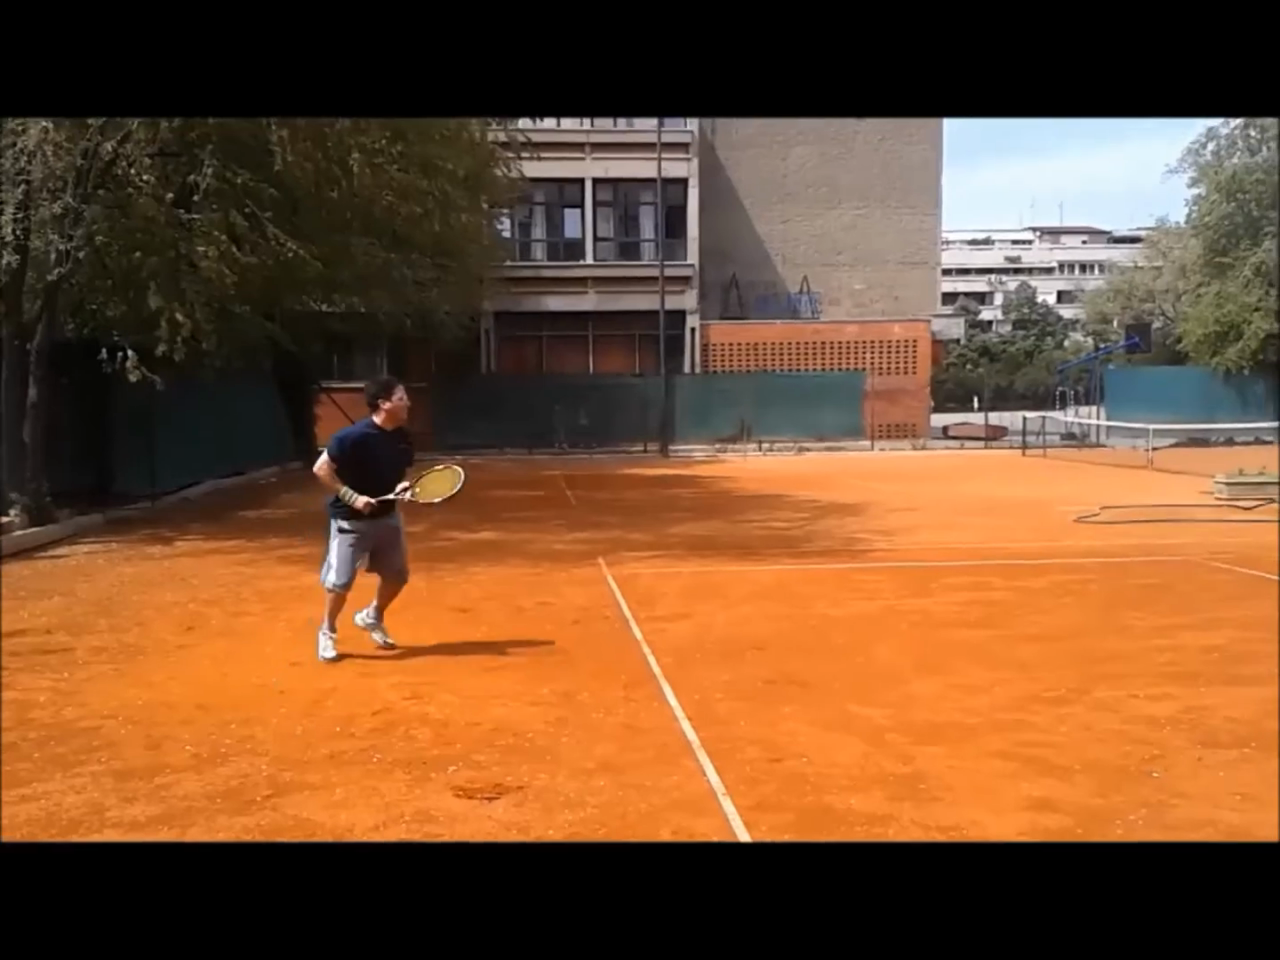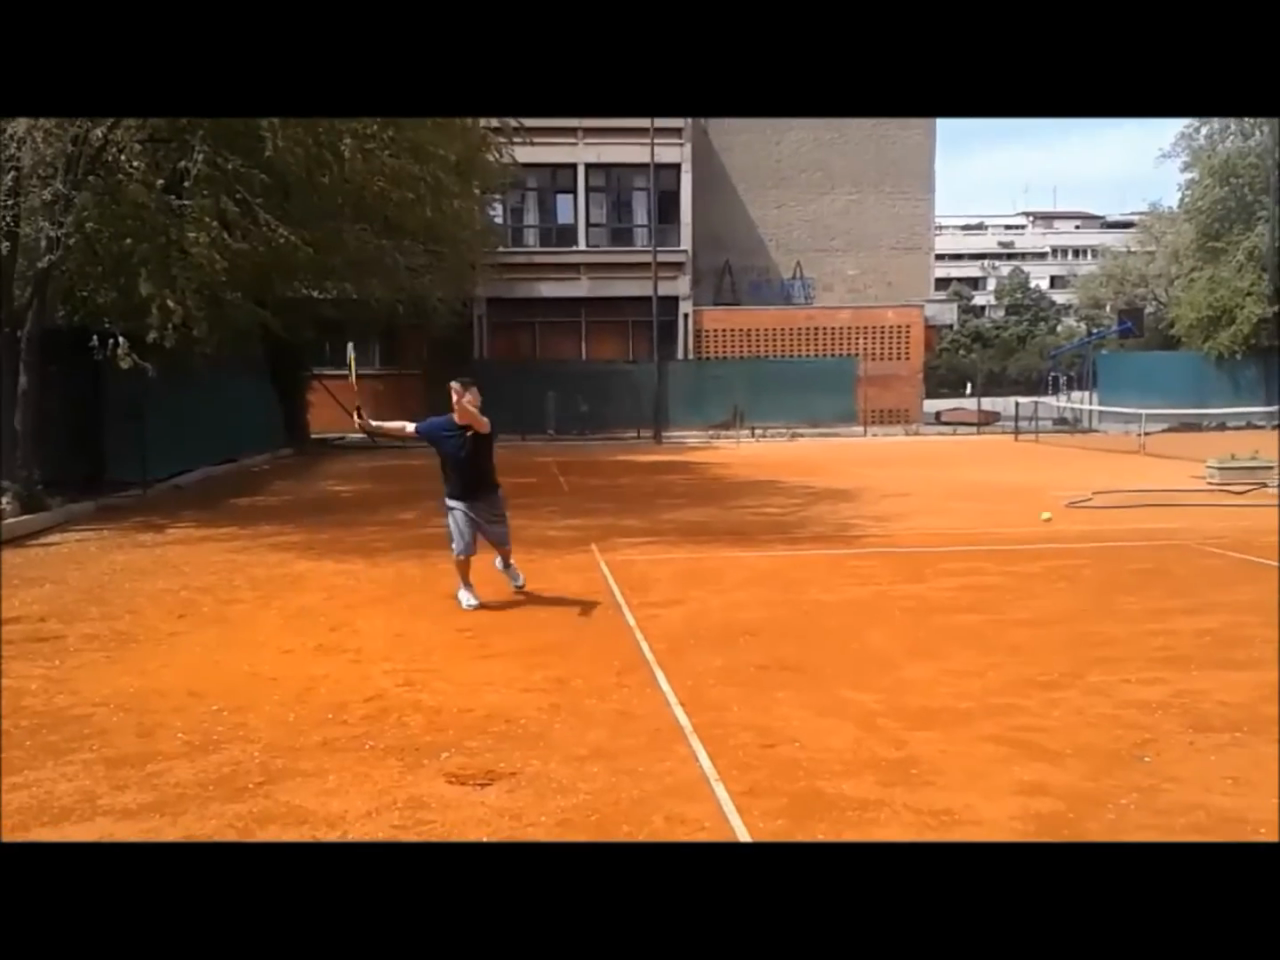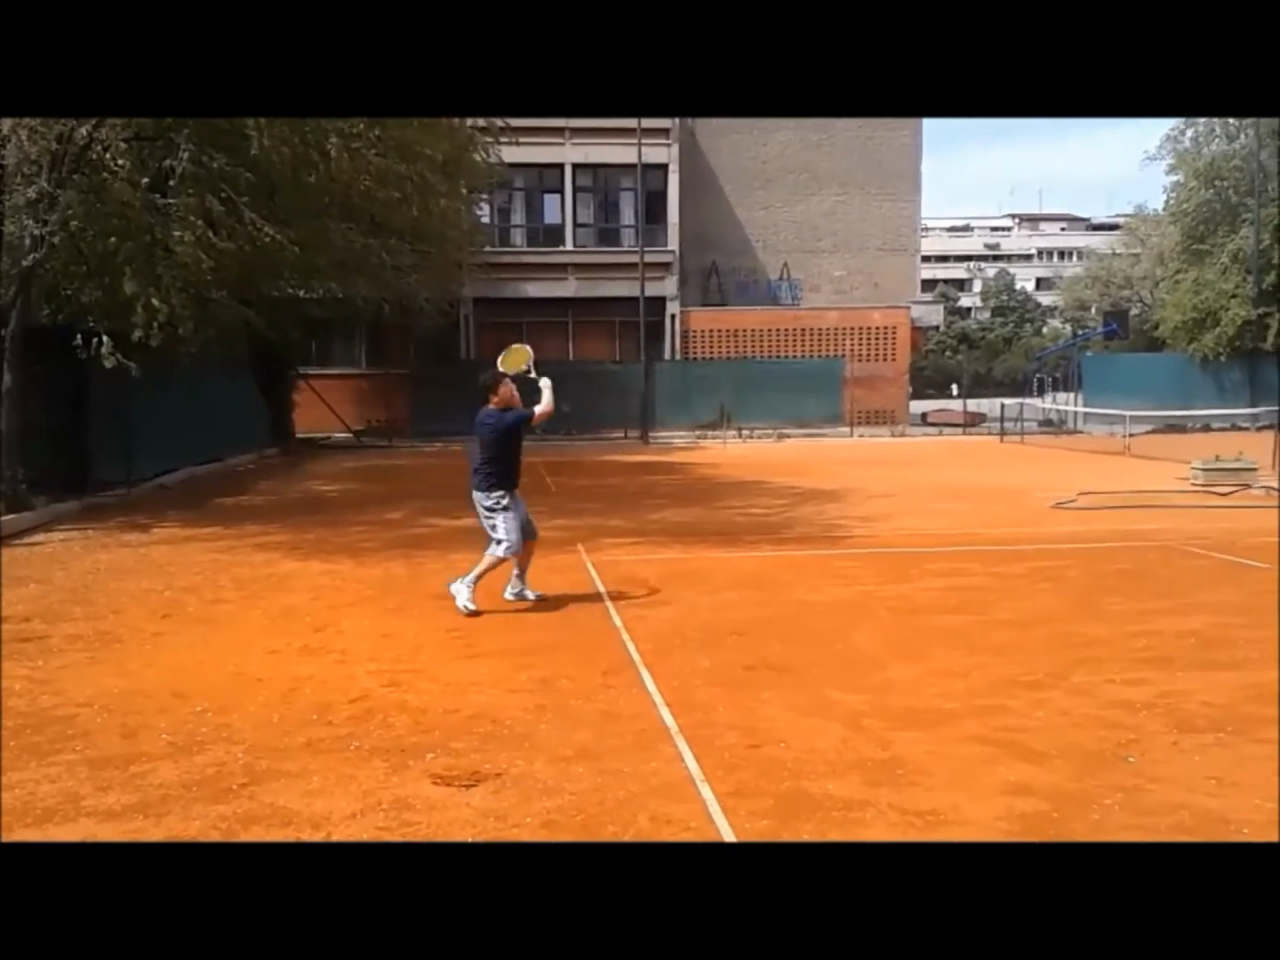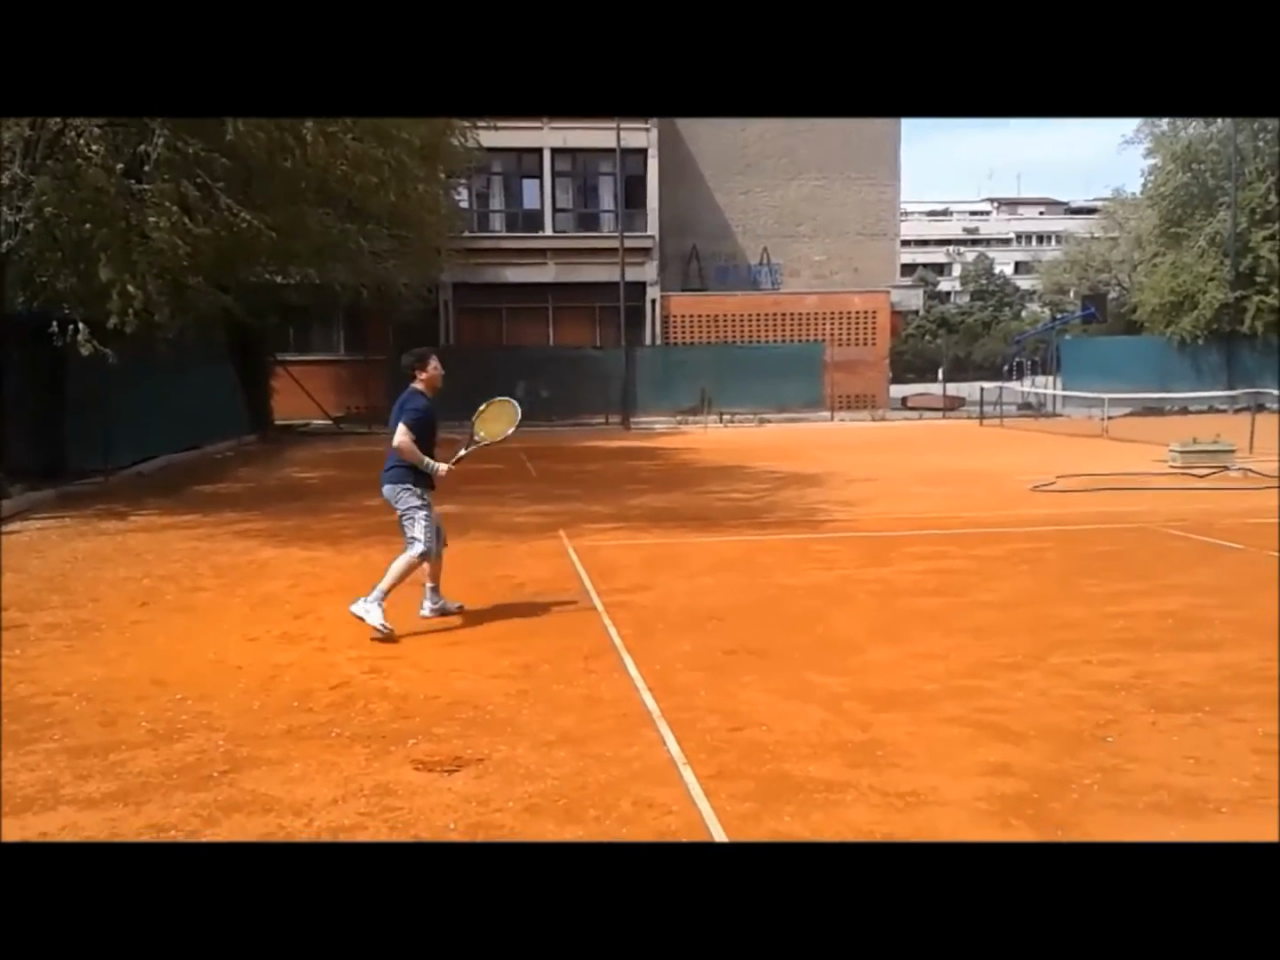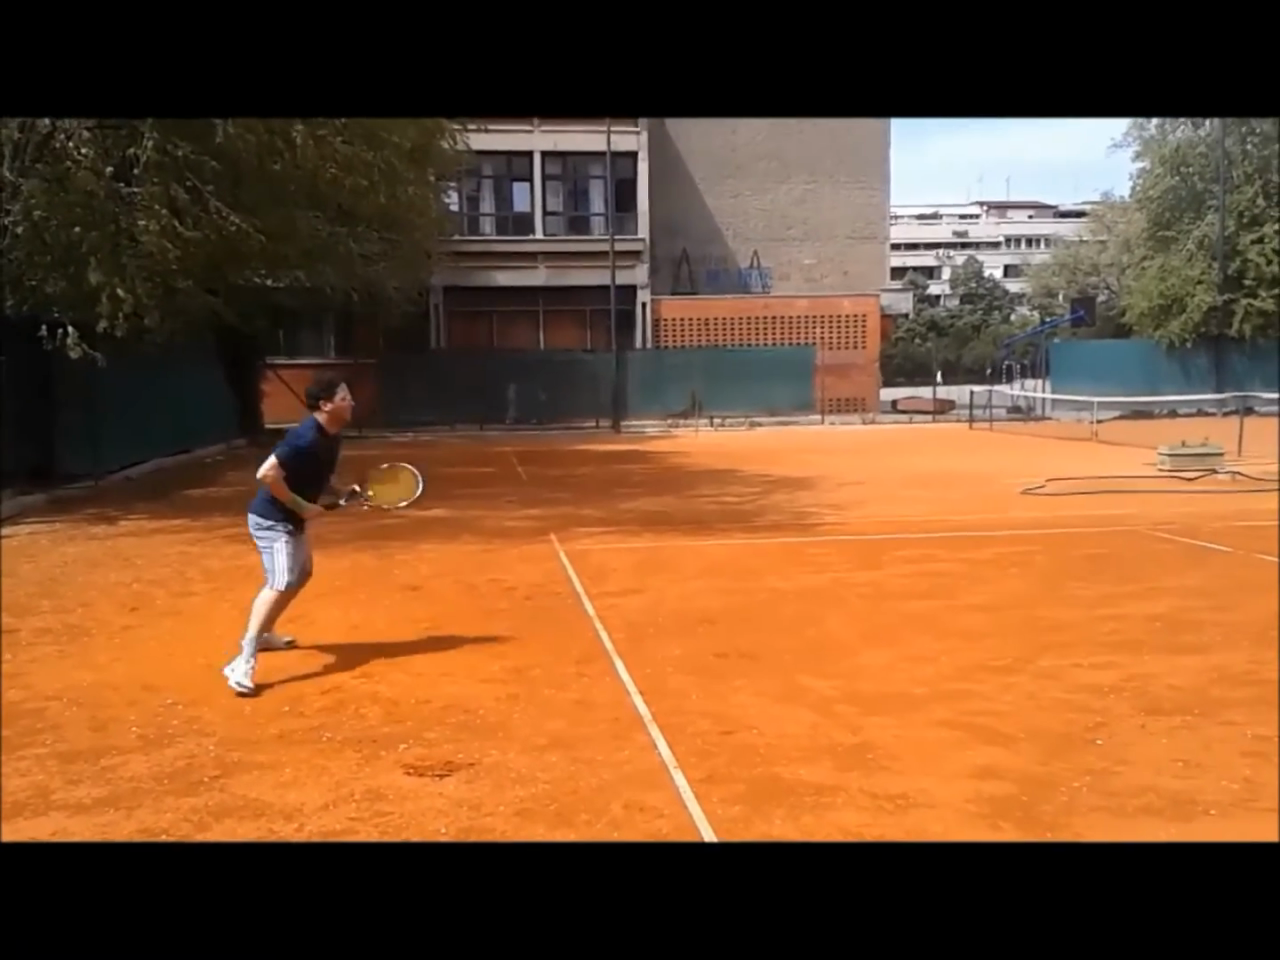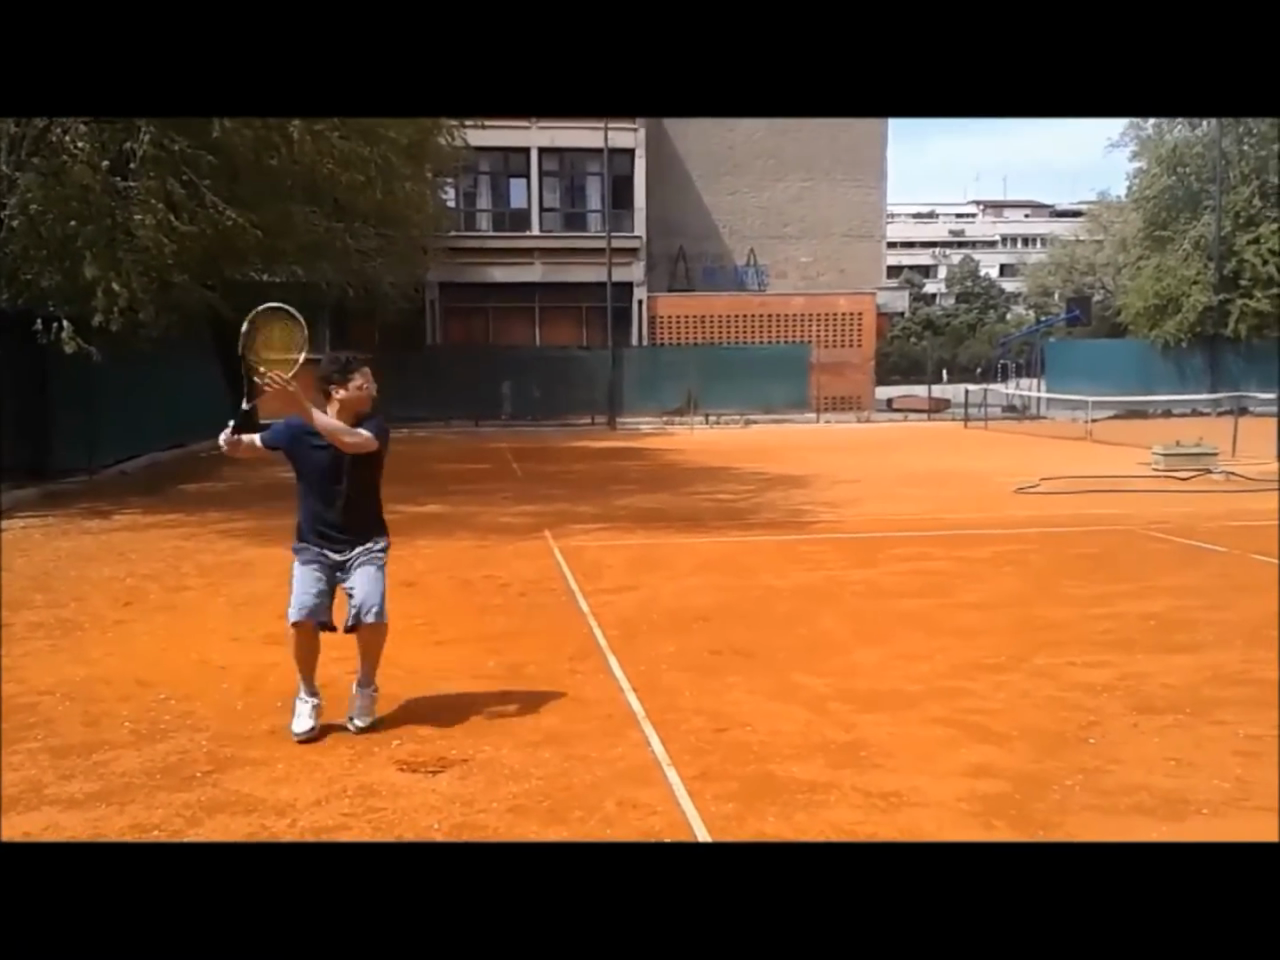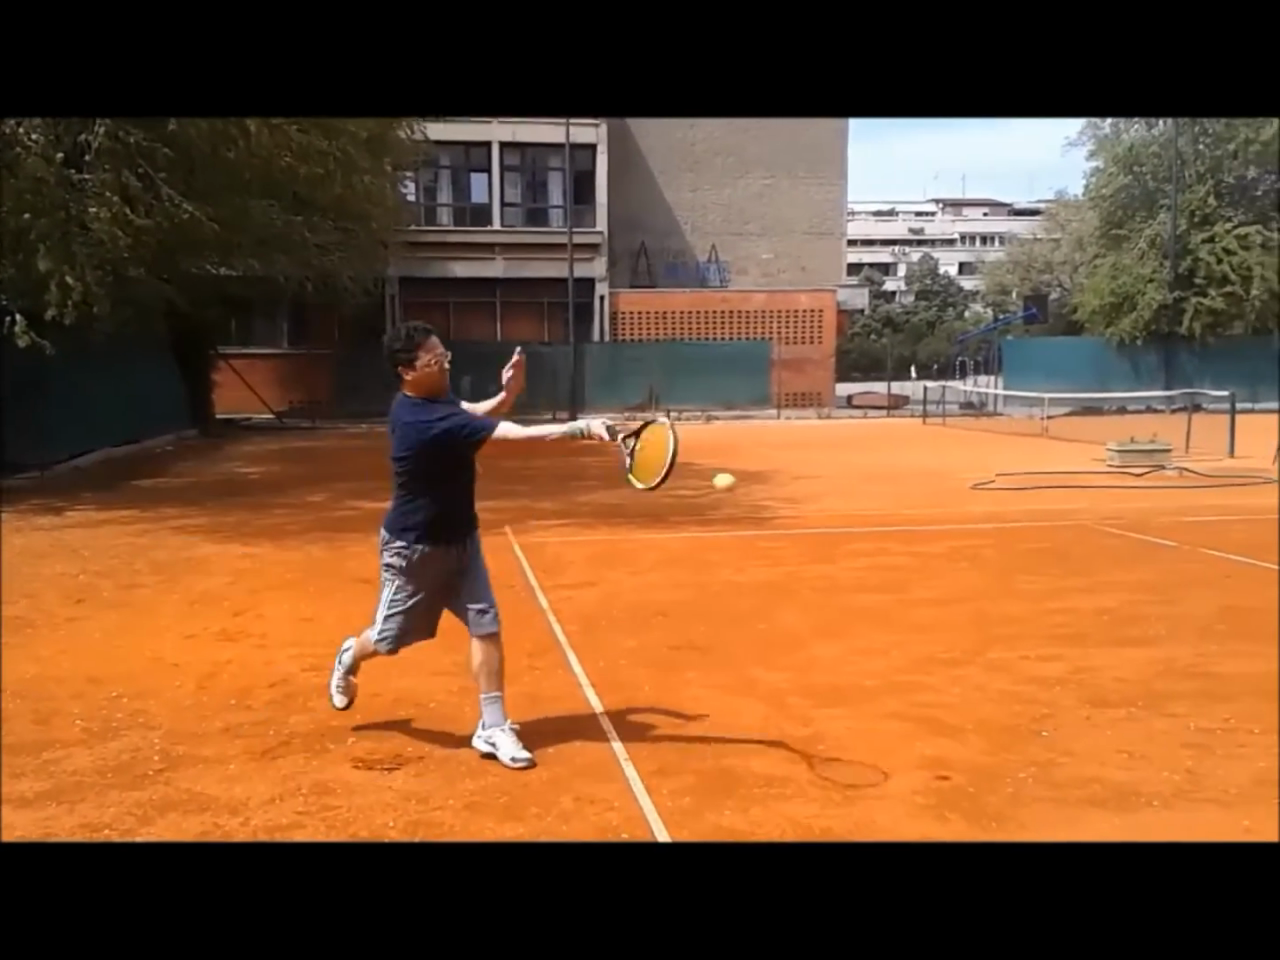
dt=0.7s
person 1, frame 1
left shoulder: (402, 437)
right shoulder: (353, 436)
left elbow: (404, 473)
right elbow: (321, 469)
left wrist: (404, 486)
right wrist: (351, 496)
left hip: (385, 516)
right hip: (350, 520)
left knee: (398, 576)
right knee: (340, 582)
left ankle: (372, 617)
right ankle: (327, 633)
person 1, frame 2
left shoulder: (482, 426)
right shoulder: (438, 427)
left elbow: (478, 422)
right elbow: (406, 428)
left wrist: (460, 403)
right wrist: (372, 425)
left hip: (488, 497)
right hip: (459, 500)
left knee: (502, 545)
right knee: (463, 551)
left ankle: (506, 564)
right ankle: (465, 588)
person 1, frame 3
left shoulder: (487, 415)
right shoulder: (508, 421)
right elbow: (546, 410)
left wrist: (516, 402)
right wrist: (546, 386)
left hip: (503, 491)
right hip: (493, 495)
left knee: (529, 537)
right knee: (508, 546)
left ankle: (517, 585)
right ankle: (466, 585)
person 1, frame 4
left shoulder: (409, 400)
right shoulder: (419, 404)
right elbow: (400, 443)
right wrist: (433, 466)
left hip: (400, 483)
right hip: (408, 484)
left knee: (435, 541)
right knee: (421, 548)
left ankle: (433, 600)
right ankle: (371, 602)
person 1, frame 5
left shoulder: (331, 439)
right shoulder: (305, 438)
right elbow: (266, 475)
left wrist: (341, 492)
right wrist: (301, 505)
left hip: (292, 521)
right hip: (271, 519)
left knee: (299, 576)
right knee: (282, 583)
left ankle: (266, 635)
right ankle: (243, 661)
person 1, frame 6
left shoulder: (372, 428)
right shoulder: (296, 428)
left elbow: (353, 442)
right elbow: (249, 445)
left wrist: (303, 407)
right wrist: (231, 441)
left hip: (364, 544)
right hip: (313, 547)
left knee: (371, 617)
right knee: (302, 618)
left ankle: (365, 690)
right ankle: (308, 696)
person 1, frame 7
left shoulder: (433, 402)
right shoulder: (428, 423)
left elbow: (477, 416)
right elbow: (510, 435)
left wrist: (507, 393)
right wrist: (577, 429)
left hip: (457, 538)
right hip: (415, 546)
left knee: (486, 628)
right knee: (391, 637)
left ankle: (492, 728)
right ankle: (351, 655)
